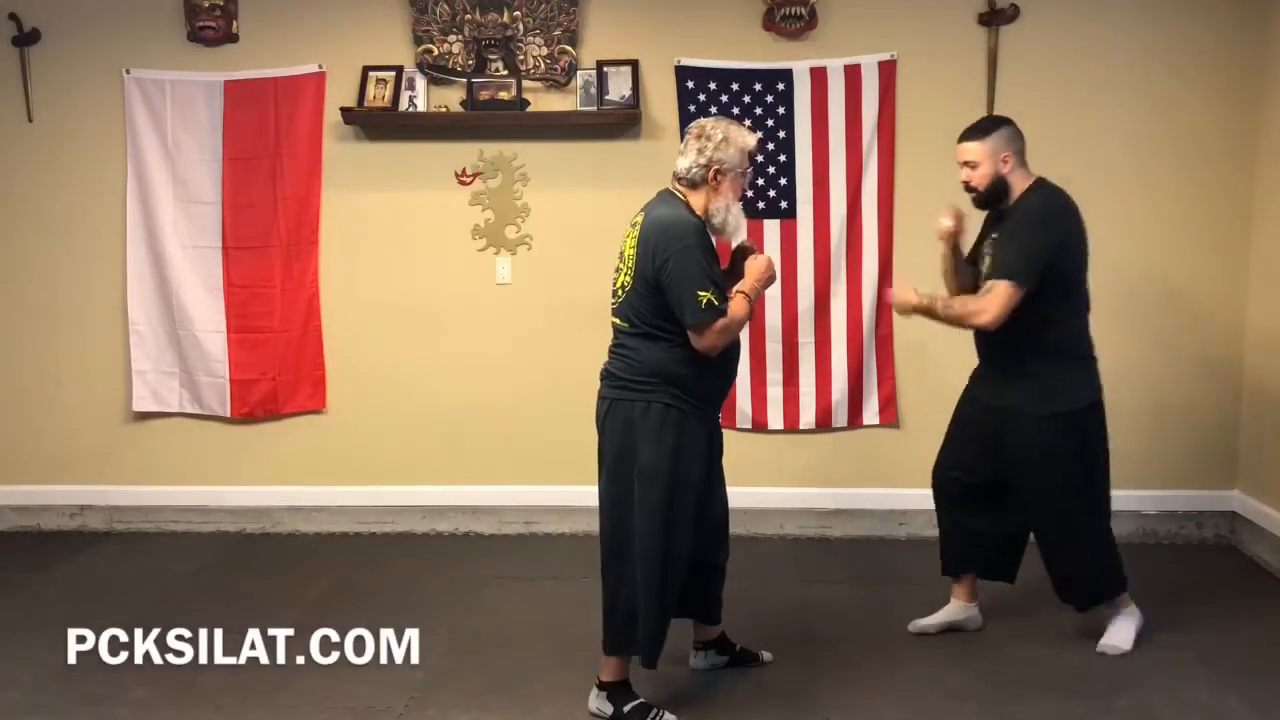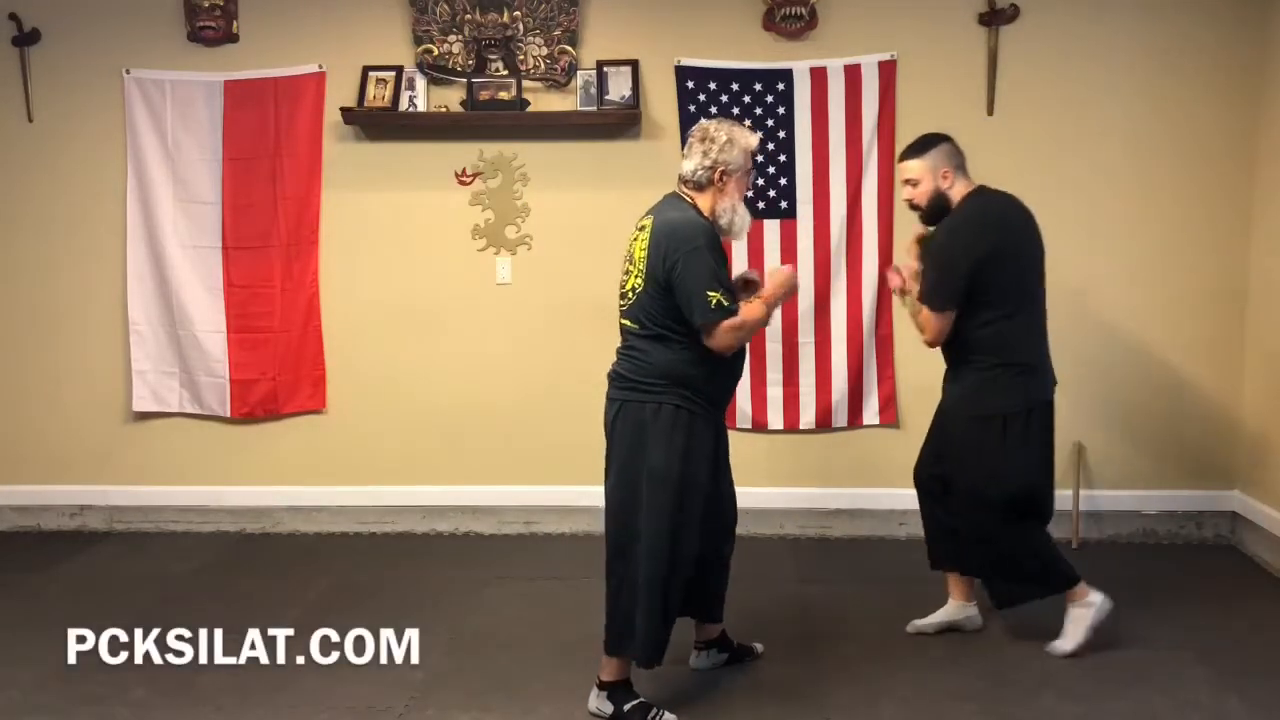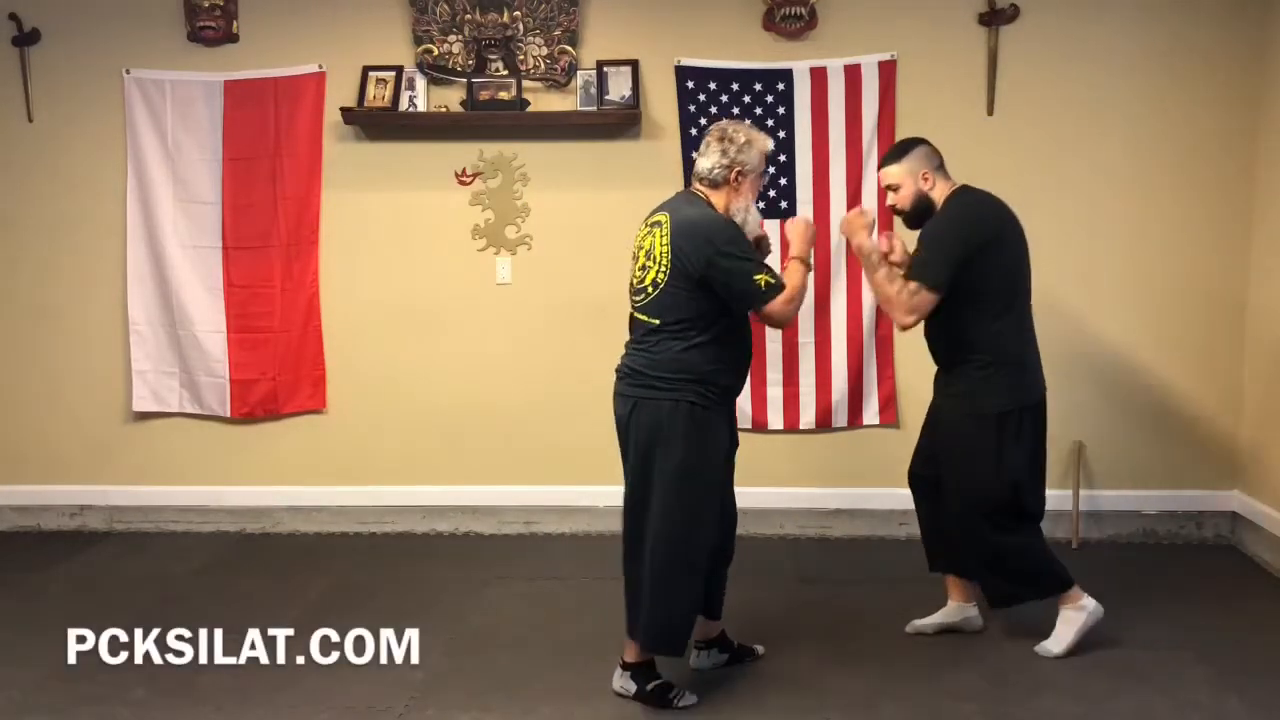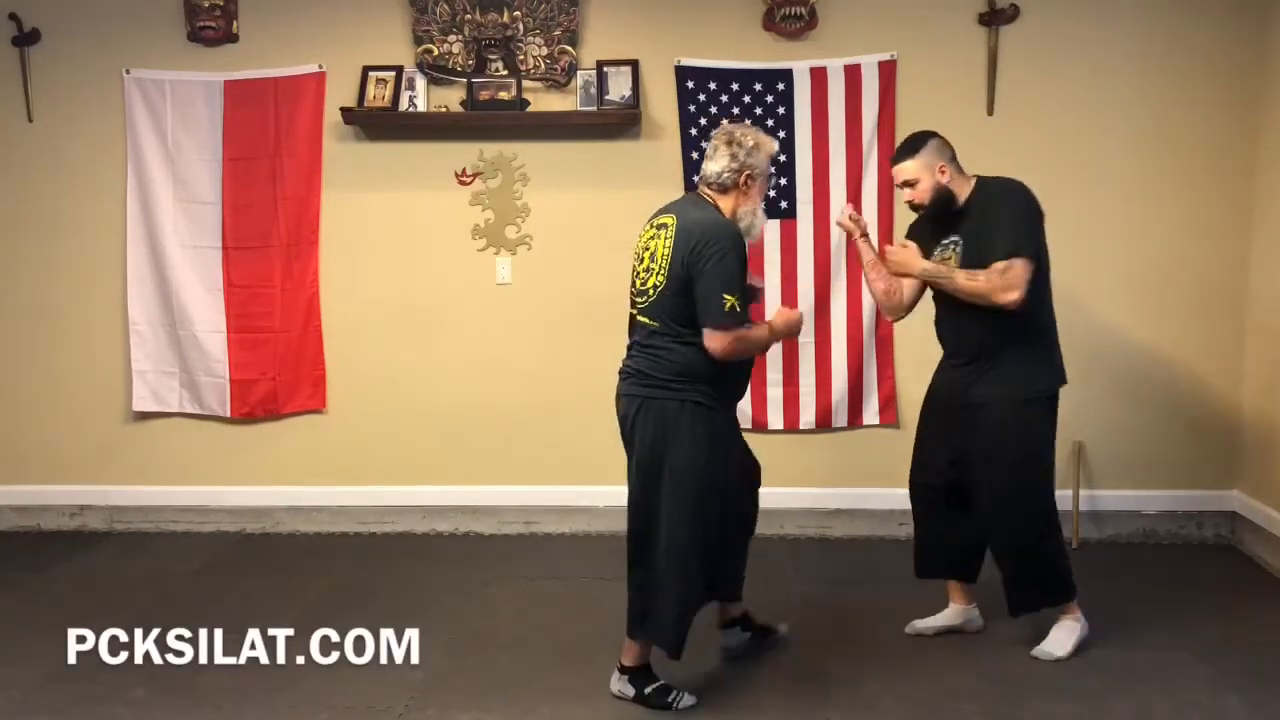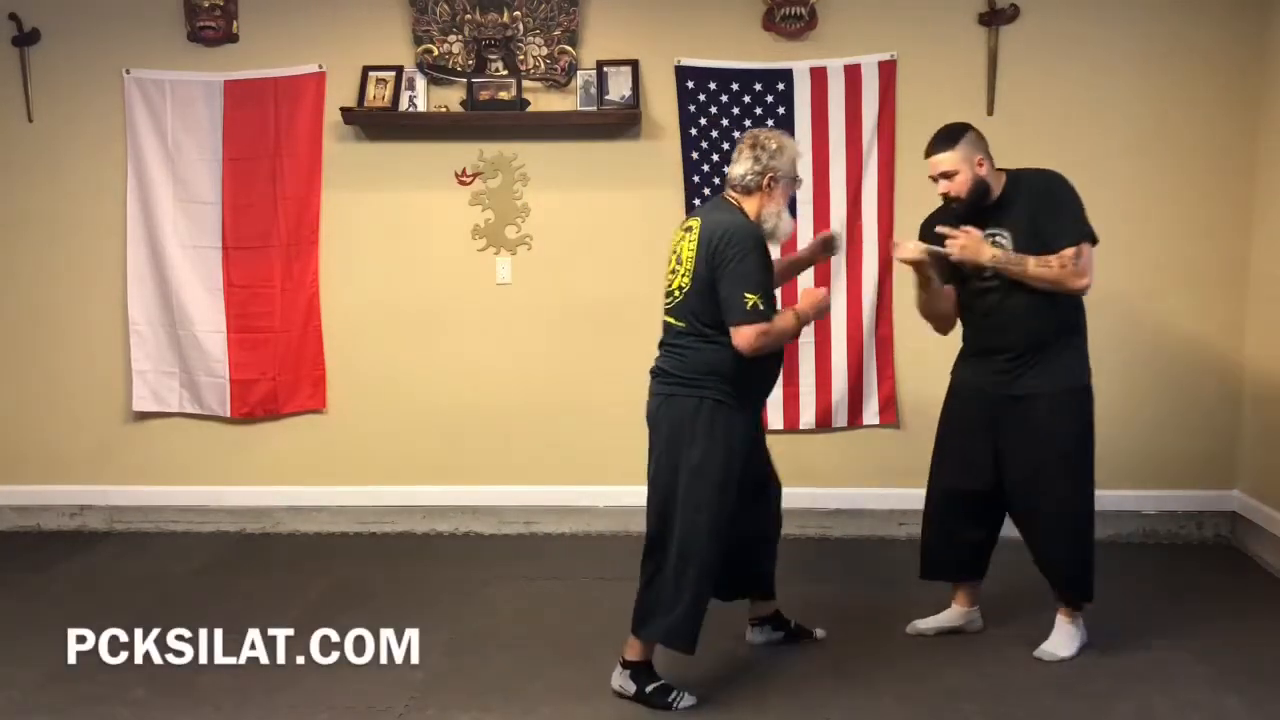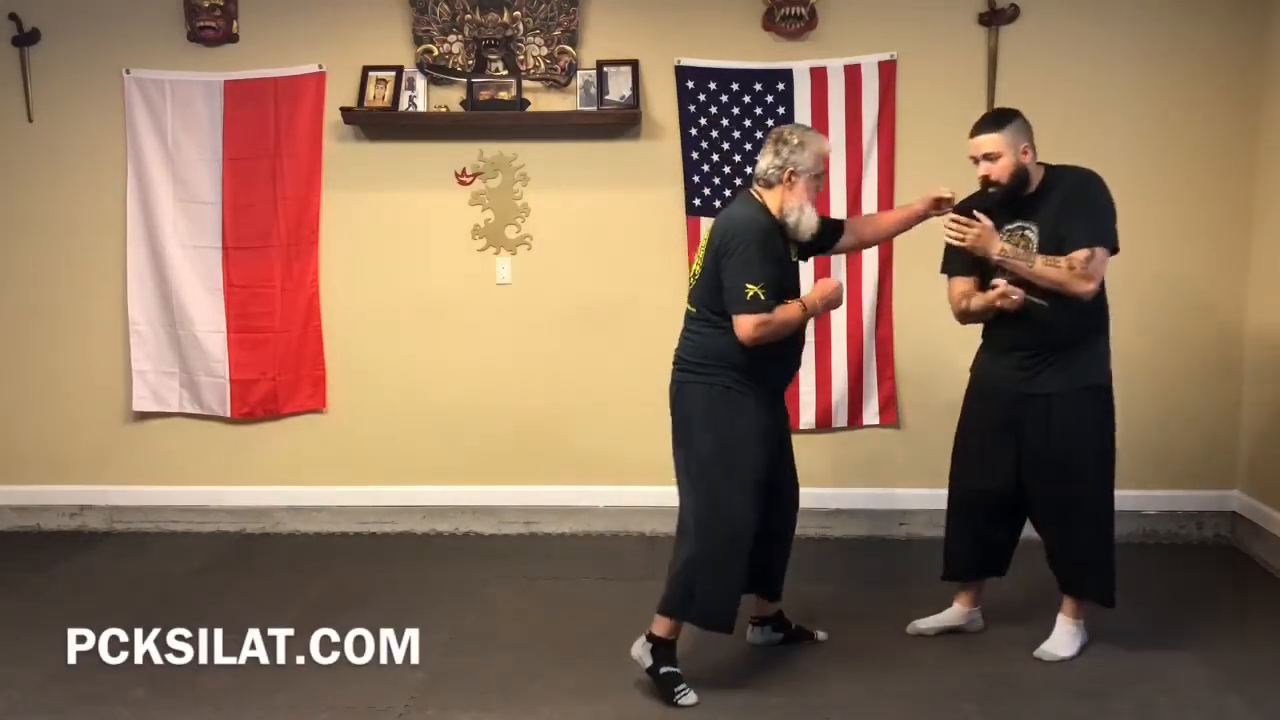
dt=0.3s
person 1, frame 1
left shoulder: (668, 214)
right shoulder: (679, 231)
right elbow: (709, 335)
left wrist: (729, 276)
right wrist: (751, 287)
left hip: (675, 407)
right hip: (651, 411)
left knee: (703, 524)
right knee: (644, 539)
left ankle: (709, 641)
person 1, frame 2
left shoulder: (672, 216)
right shoulder: (689, 233)
right elbow: (722, 335)
left wrist: (734, 288)
right wrist: (770, 296)
left hip: (678, 407)
right hip: (659, 411)
left knee: (710, 521)
right knee: (649, 540)
left ankle: (710, 640)
person 1, frame 3
left shoulder: (671, 214)
right shoulder: (713, 230)
right elbow: (781, 309)
left wrist: (750, 259)
right wrist: (798, 252)
left hip: (662, 395)
right hip: (672, 405)
left knee: (709, 521)
right knee: (668, 529)
left ankle: (709, 640)
right ankle: (635, 665)
person 1, frame 4
left shoulder: (671, 216)
right shoulder: (718, 236)
right elbow: (721, 343)
left wrist: (737, 293)
right wrist: (776, 330)
left hip: (661, 395)
right hip: (677, 406)
left knee: (738, 487)
right knee: (670, 532)
left ankle: (735, 620)
right ankle: (632, 667)
person 1, frame 5
left shoulder: (714, 220)
right shoulder: (736, 236)
right elbow: (750, 338)
left wrist: (809, 254)
right wrist: (803, 312)
left hip: (722, 403)
right hip: (700, 405)
left knee: (758, 503)
right knee: (687, 529)
left ankle: (766, 616)
right ankle: (635, 666)
person 1, frame 6
left shoulder: (775, 223)
right shoulder: (748, 228)
left elbow: (854, 233)
right elbow: (751, 327)
left wrist: (920, 211)
right wrist: (813, 302)
left hip: (752, 392)
right hip: (717, 393)
left knee: (775, 504)
right knee: (719, 516)
left ankle: (768, 618)
right ankle: (658, 643)
person 2, frame 1
left shoulder: (1043, 215)
right shoulder: (1002, 215)
left elbow: (987, 311)
right elbow: (971, 288)
left wrist: (920, 303)
right wrist: (952, 249)
left hip: (1052, 397)
right hip: (999, 385)
left knee: (1064, 510)
right knee: (960, 483)
left ankle: (1119, 608)
right ankle: (963, 603)
person 2, frame 2
left shoulder: (959, 231)
right shoulder: (999, 211)
left elbow: (933, 331)
left wrist: (911, 288)
right wrist: (913, 281)
left hip: (998, 395)
right hip: (988, 386)
left knee: (994, 511)
right knee: (937, 482)
left ankle: (1082, 598)
right ankle: (961, 603)
person 2, frame 3
left shoulder: (957, 218)
right shoulder: (967, 214)
left elbow: (906, 313)
left wrist: (865, 252)
right wrist: (898, 261)
left hip: (991, 393)
right hip: (969, 386)
left knee: (988, 510)
right knee: (932, 483)
left ankle: (1075, 602)
right ankle: (961, 604)
person 2, frame 4
left shoulder: (1006, 201)
right shoulder: (928, 225)
left elbow: (1009, 289)
right elbow: (893, 305)
left wrist: (926, 269)
right wrist: (862, 242)
left hip: (1015, 385)
right hip: (958, 379)
left knee: (1015, 506)
right knee: (935, 489)
left ankle: (1069, 613)
right ankle: (961, 606)
person 2, frame 5
left shoulder: (1046, 192)
right shoulder: (939, 226)
left elbow: (1078, 275)
right elbow: (940, 321)
left wrist: (989, 258)
right wrist: (924, 272)
left hip: (1053, 380)
right hip: (977, 379)
left knee: (1054, 502)
right knee: (956, 492)
left ankle: (1070, 617)
right ankle: (964, 606)
person 2, frame 6
left shoulder: (1080, 190)
right shoulder: (969, 213)
left elbow: (1086, 280)
right elbow: (960, 306)
left wrist: (999, 250)
right wrist: (993, 300)
left hip: (1072, 380)
right hip: (997, 377)
left knee: (1071, 501)
right knee: (977, 492)
left ankle: (1071, 617)
right ankle: (966, 605)
